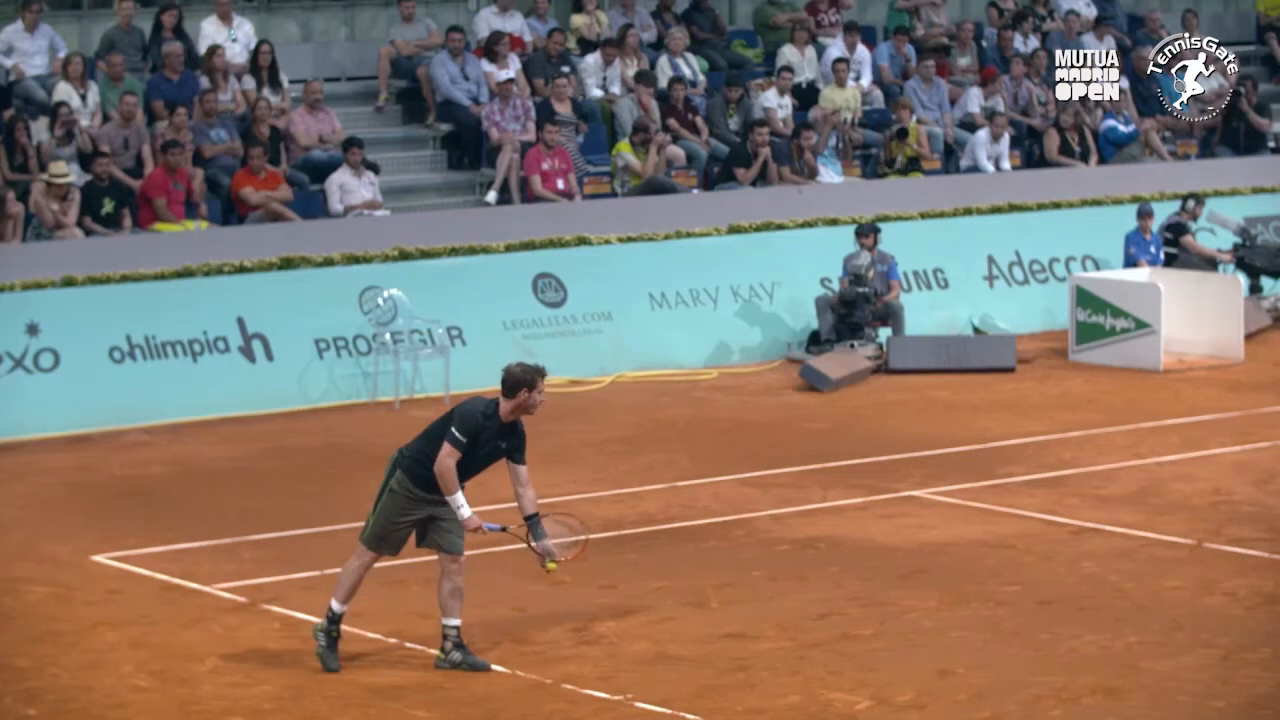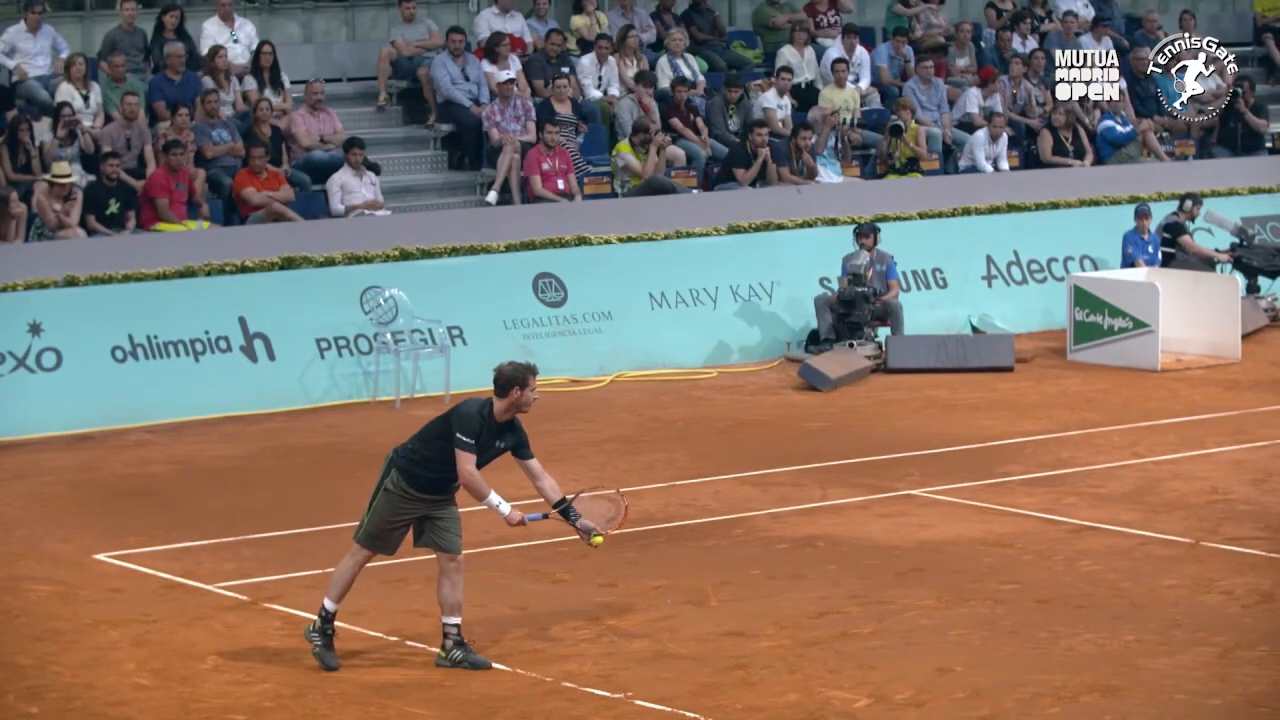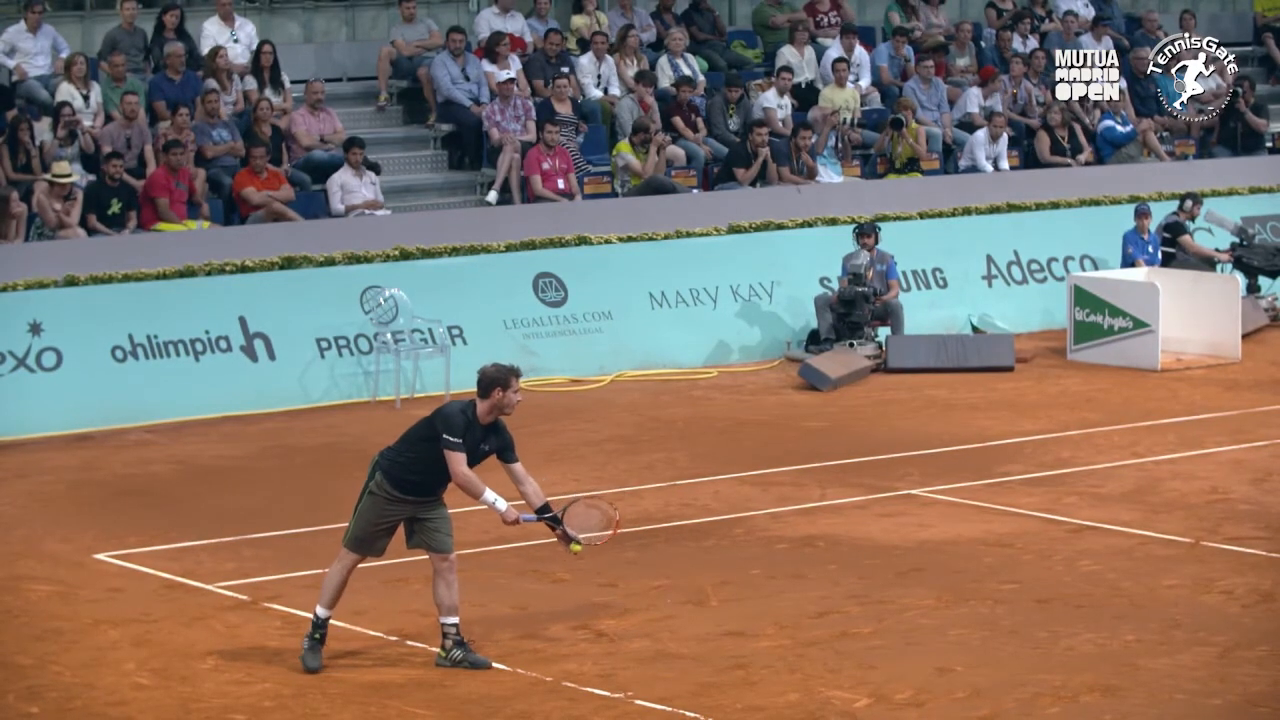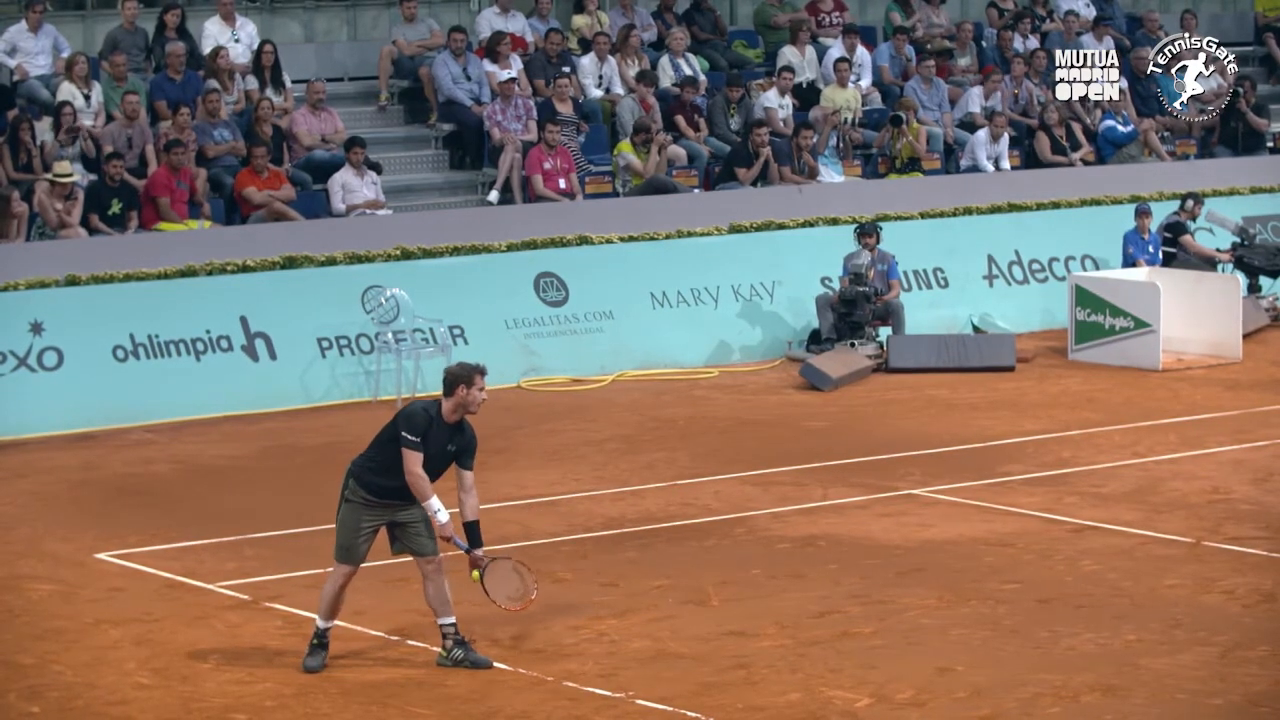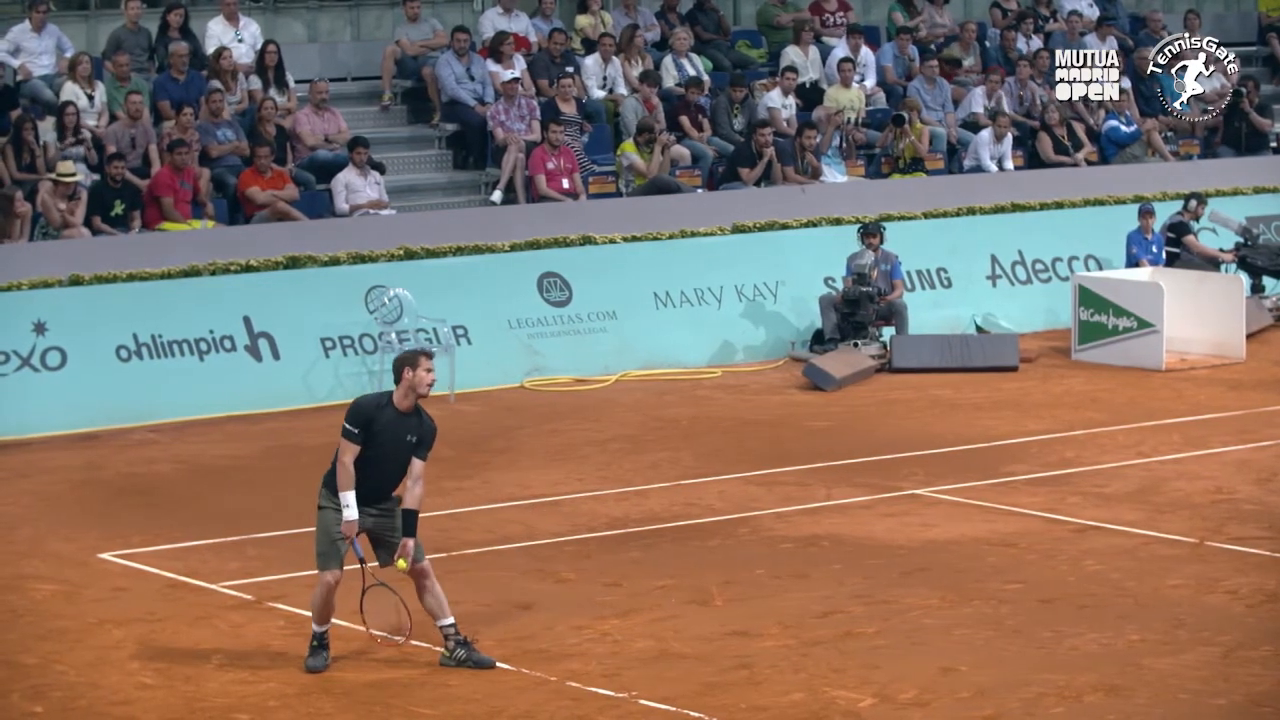
dt=1s
person 1, frame 1
left shoulder: (514, 433)
right shoulder: (473, 413)
left elbow: (524, 487)
right elbow: (443, 466)
left wrist: (538, 536)
right wrist: (465, 513)
left hip: (444, 495)
right hip: (408, 483)
left knee: (454, 562)
right knee: (368, 554)
left ankle: (451, 646)
right ankle: (329, 628)
person 1, frame 2
left shoulder: (512, 431)
right shoulder: (470, 414)
left elbow: (541, 478)
right elbow: (467, 475)
left wrist: (573, 517)
right wrist: (505, 510)
left hip: (440, 494)
right hip: (402, 483)
left knee: (453, 561)
right knee: (362, 553)
left ankle: (452, 645)
right ankle: (322, 627)
person 1, frame 3
left shoulder: (498, 434)
right shoulder: (454, 415)
left elbow: (525, 483)
right elbow: (460, 474)
left wrist: (555, 523)
right wrist: (501, 507)
left hip: (428, 496)
right hip: (388, 486)
left knee: (446, 561)
right knee: (350, 558)
left ankle: (451, 644)
right ankle: (316, 634)
person 1, frame 4
left shoulder: (465, 436)
right shoulder: (417, 415)
left elbow: (467, 492)
right elbow: (413, 472)
left wrist: (475, 544)
right wrist: (440, 517)
left hip: (407, 500)
right hip: (364, 495)
left knee: (433, 564)
right knee: (345, 570)
left ankle: (452, 644)
right ankle: (319, 641)
person 1, frame 5
left shoulder: (425, 426)
right shoulder: (366, 408)
left elbow: (414, 481)
right elbow: (345, 461)
left wrist: (408, 534)
right wrist: (350, 514)
left hip: (385, 505)
right hip: (341, 503)
left knee: (422, 570)
right knee: (329, 578)
left ankle: (454, 645)
right ankle: (319, 643)
